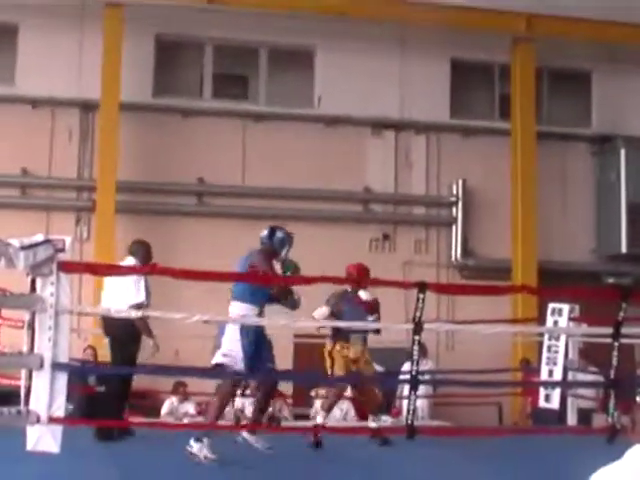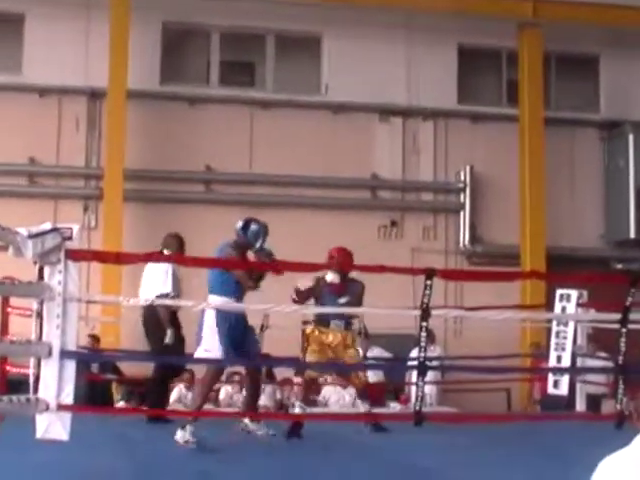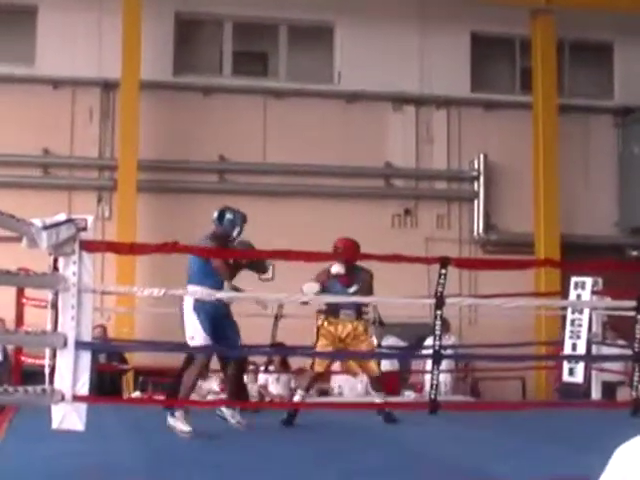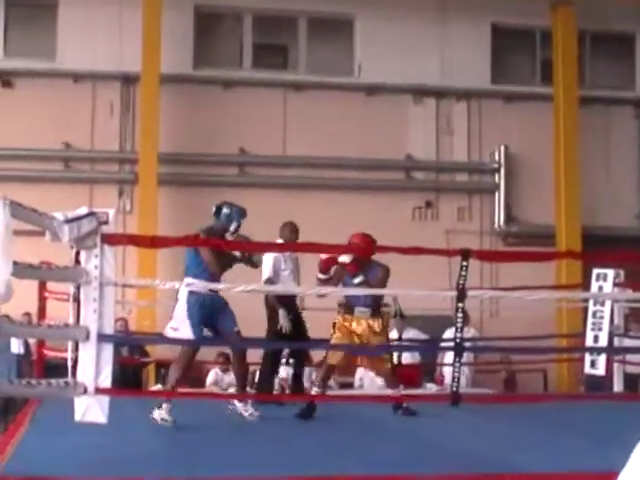
dt=0.4s
person 1, frame 1
left shoulder: (261, 260)
right shoulder: (260, 259)
left elbow: (272, 295)
right elbow: (279, 289)
left wrist: (289, 298)
right wrist: (290, 272)
left hip: (253, 324)
right hip: (241, 322)
left knee: (269, 380)
right knee: (232, 381)
left ankle: (250, 431)
right ankle: (199, 440)
person 1, frame 2
left shoulder: (237, 253)
right shoulder: (231, 252)
left elbow: (247, 282)
right elbow: (251, 283)
right wrist: (263, 263)
left hip: (234, 314)
right hip: (220, 313)
left knee: (255, 367)
right knee: (215, 371)
left ankle: (251, 419)
right ankle: (187, 427)
person 1, frame 3
left shoulder: (222, 245)
right shoulder: (210, 243)
right elbow: (227, 275)
right wrist: (241, 257)
left hip: (216, 305)
right hip: (199, 304)
left knee: (235, 358)
right knee: (202, 359)
left ankle: (229, 406)
right ankle: (177, 412)
person 1, frame 4
left shoulder: (222, 240)
right shoulder: (203, 237)
left elbow: (252, 262)
right elbow: (216, 268)
left wrist: (246, 256)
right wrist: (236, 253)
left hip: (212, 297)
right hip: (194, 295)
left knee: (238, 345)
right knee: (189, 350)
left ankle: (241, 400)
right ankle: (163, 406)
person 2, frame 1
left shoulder: (370, 302)
right shoulder: (337, 297)
left elbow: (377, 328)
right elbow: (321, 320)
left wrist: (372, 310)
right wrist: (319, 318)
left hip: (359, 351)
right hip: (339, 348)
left knee: (375, 394)
right knee: (339, 387)
left ankle: (376, 430)
right ankle: (317, 429)
person 2, frame 2
left shoulder: (357, 286)
right shoulder: (319, 282)
left elbow: (354, 312)
right elbow: (298, 302)
left wrist: (340, 293)
right wrist: (299, 292)
left hip: (344, 337)
right hip: (320, 333)
left knee: (359, 379)
right knee: (309, 375)
left ankle: (369, 418)
right ankle: (297, 421)
person 2, frame 3
left shoulder: (365, 275)
right shoulder: (326, 274)
left elbow: (367, 302)
right elbow: (310, 294)
left wrist: (349, 282)
right wrist: (309, 292)
left hip: (356, 326)
right hip: (331, 325)
left knee: (373, 369)
right knee: (318, 367)
left ankle: (382, 408)
right ankle: (293, 409)
person 2, frame 4
left shoulder: (381, 270)
right shoulder: (343, 267)
left elbow: (375, 294)
left wrist: (356, 274)
right wrist: (323, 269)
left hip: (373, 323)
right hip: (348, 321)
left knee: (385, 366)
right knee: (331, 360)
left ankle: (398, 403)
right ankle: (311, 403)
person 3, frame 1
right shoulder: (136, 273)
left elbow: (104, 304)
right elbow: (136, 309)
right wrist: (150, 336)
left hip: (110, 322)
right hip: (126, 325)
left knee: (116, 375)
right knee: (121, 378)
right ankle: (106, 428)
person 3, frame 2
left shoulder: (152, 264)
right shoulder: (167, 265)
right elbow: (162, 299)
right wrist: (170, 328)
left hip: (149, 314)
right hip: (162, 317)
left knee: (164, 361)
right knee: (173, 363)
left ankle: (156, 410)
person 3, frame 3
left shoulder: (217, 259)
right shoulder: (213, 260)
left elbow: (226, 287)
right elbow: (207, 291)
left wrist: (249, 295)
left hip: (215, 308)
right hip: (214, 309)
left knee: (199, 355)
right knee: (230, 355)
person 3, frame 4
left shoulder: (291, 255)
right shoulder: (274, 254)
right elbow: (269, 284)
right wrist: (281, 311)
left hip: (289, 301)
right hip: (278, 302)
left knee: (301, 345)
right knee: (274, 347)
left ankle: (297, 389)
right ankle: (263, 392)
